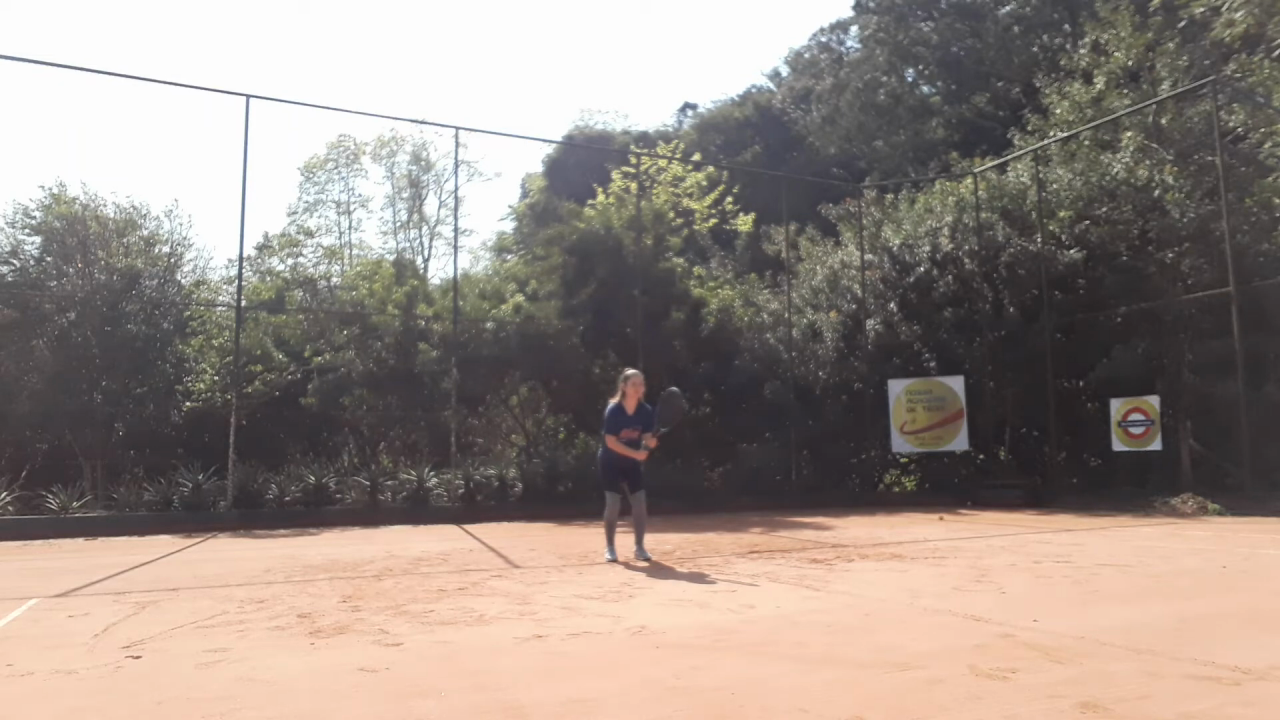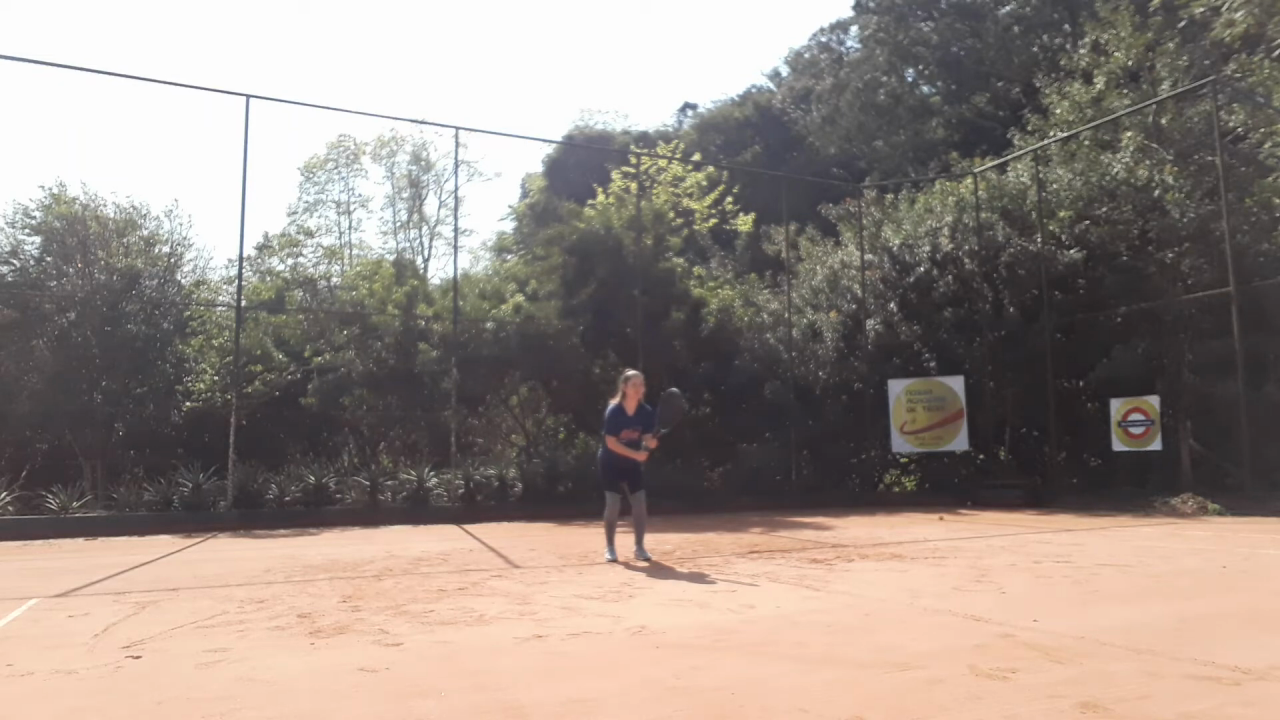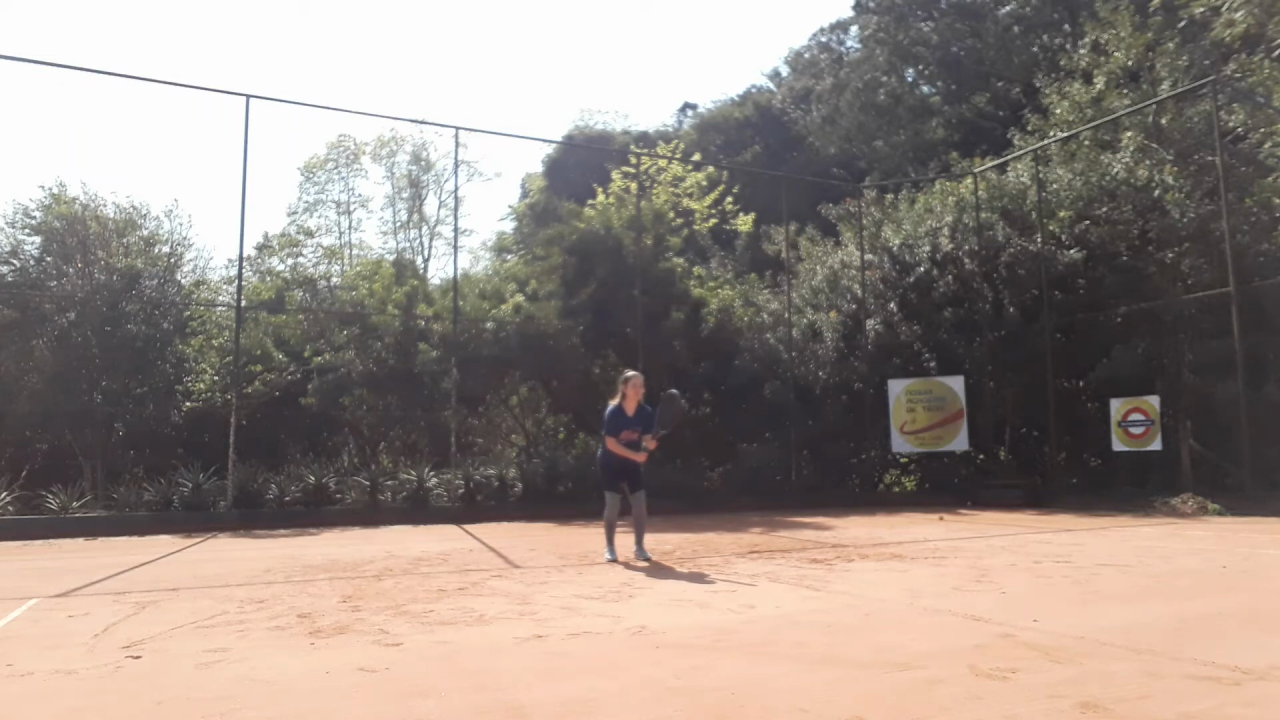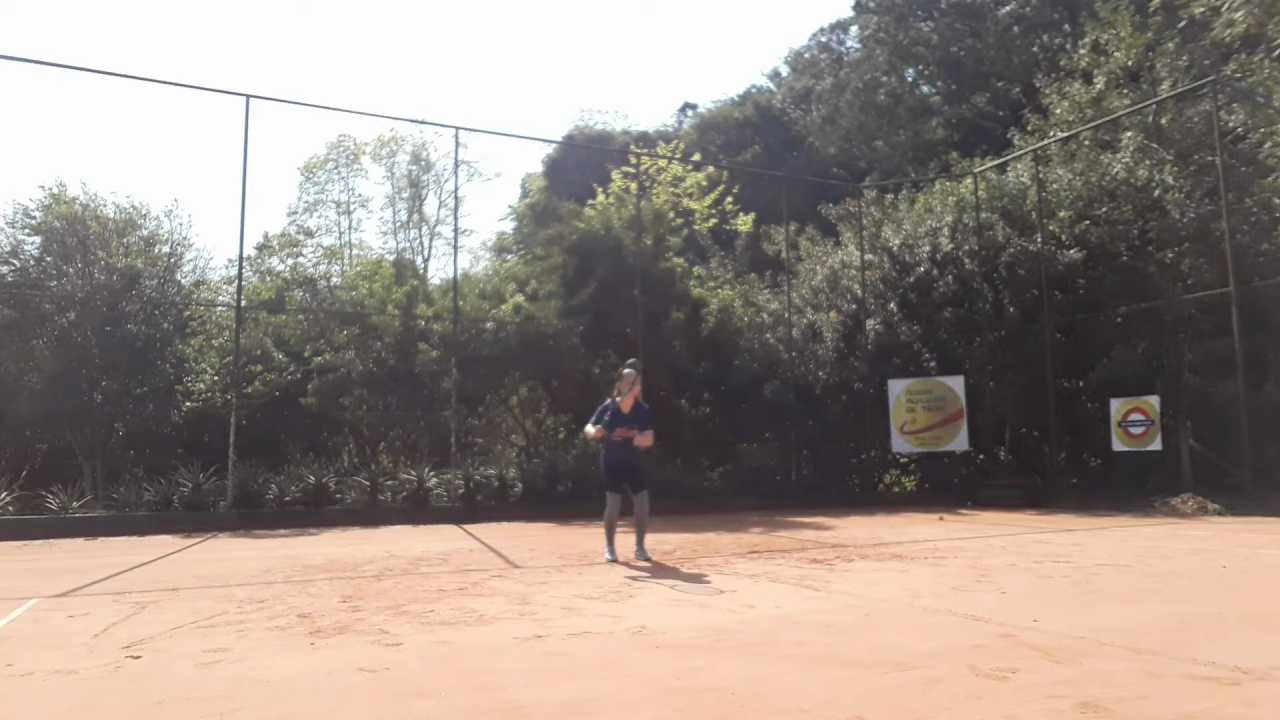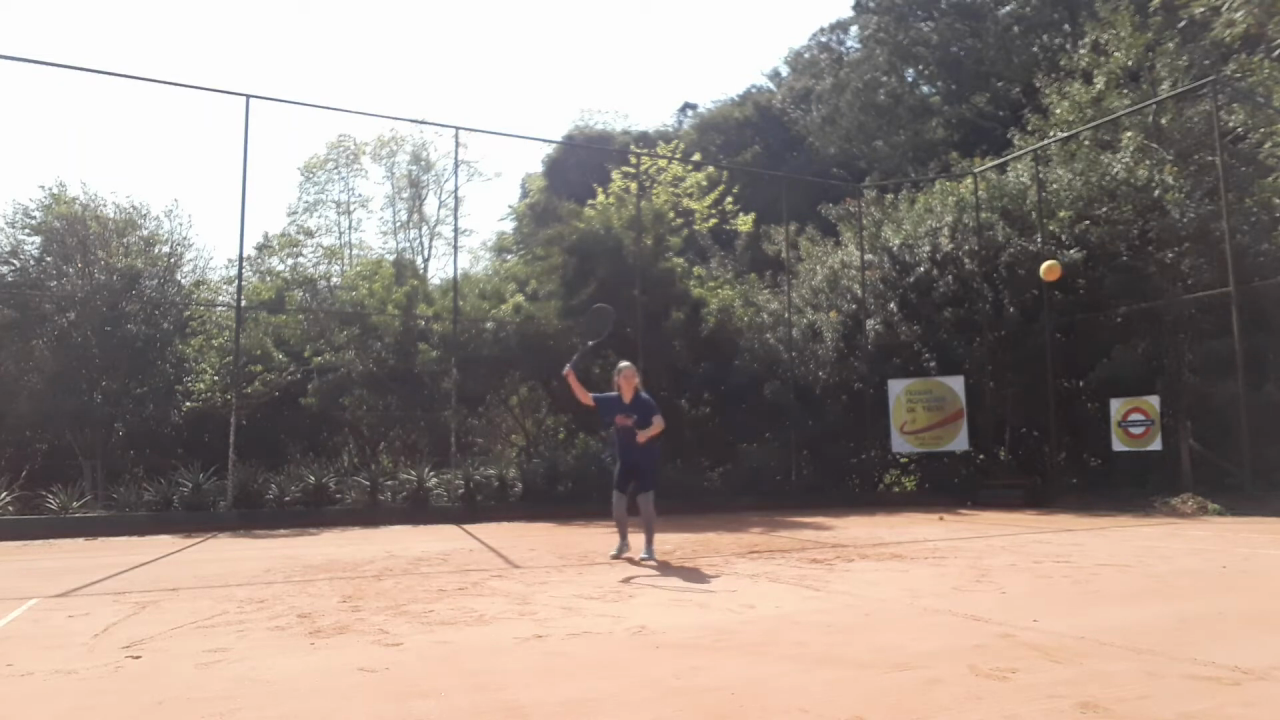
dt=0.4s
person 1, frame 1
left shoulder: (646, 411)
right shoulder: (613, 410)
left elbow: (647, 438)
right elbow: (610, 442)
left wrist: (650, 443)
right wrist: (635, 453)
left hip: (632, 464)
right hip: (611, 463)
left knee: (640, 503)
right knee: (613, 504)
left ankle: (639, 547)
right ankle: (610, 548)
person 1, frame 2
left shoulder: (646, 412)
right shoulder: (613, 411)
left elbow: (647, 439)
right elbow: (611, 443)
left wrist: (650, 443)
right wrist: (635, 453)
left hip: (632, 464)
right hip: (611, 463)
left knee: (640, 504)
right knee: (613, 505)
left ankle: (639, 547)
right ankle: (610, 548)
person 1, frame 3
left shoulder: (646, 413)
right shoulder: (613, 412)
left elbow: (647, 440)
right elbow: (610, 444)
left wrist: (650, 444)
right wrist: (634, 455)
left hip: (632, 464)
right hip: (610, 463)
left knee: (640, 504)
right knee: (613, 505)
left ankle: (639, 547)
right ankle: (610, 548)
person 1, frame 4
left shoulder: (643, 410)
right shoulder: (608, 408)
left elbow: (649, 439)
right elbow: (589, 429)
left wrist: (642, 440)
right wrist: (594, 432)
left hip: (634, 463)
right hip: (612, 463)
left knee: (642, 504)
right knee: (613, 505)
left ankle: (640, 547)
right ankle: (610, 548)
person 1, frame 5
left shoulder: (644, 401)
right shoulder: (611, 400)
left elbow: (660, 423)
right elbow: (585, 398)
left wrist: (647, 432)
right wrist: (572, 378)
left hip: (646, 460)
right hip: (624, 460)
left knee: (646, 503)
right knee: (618, 501)
left ankle: (649, 547)
right ankle: (623, 541)
